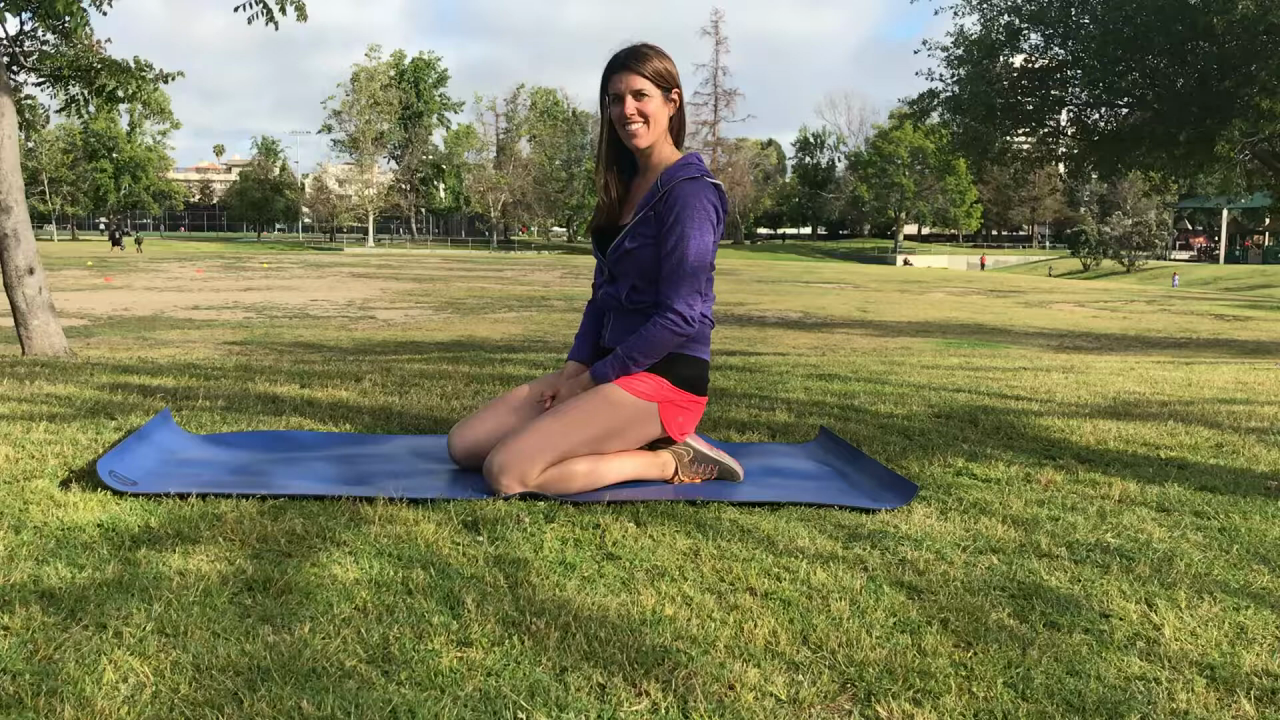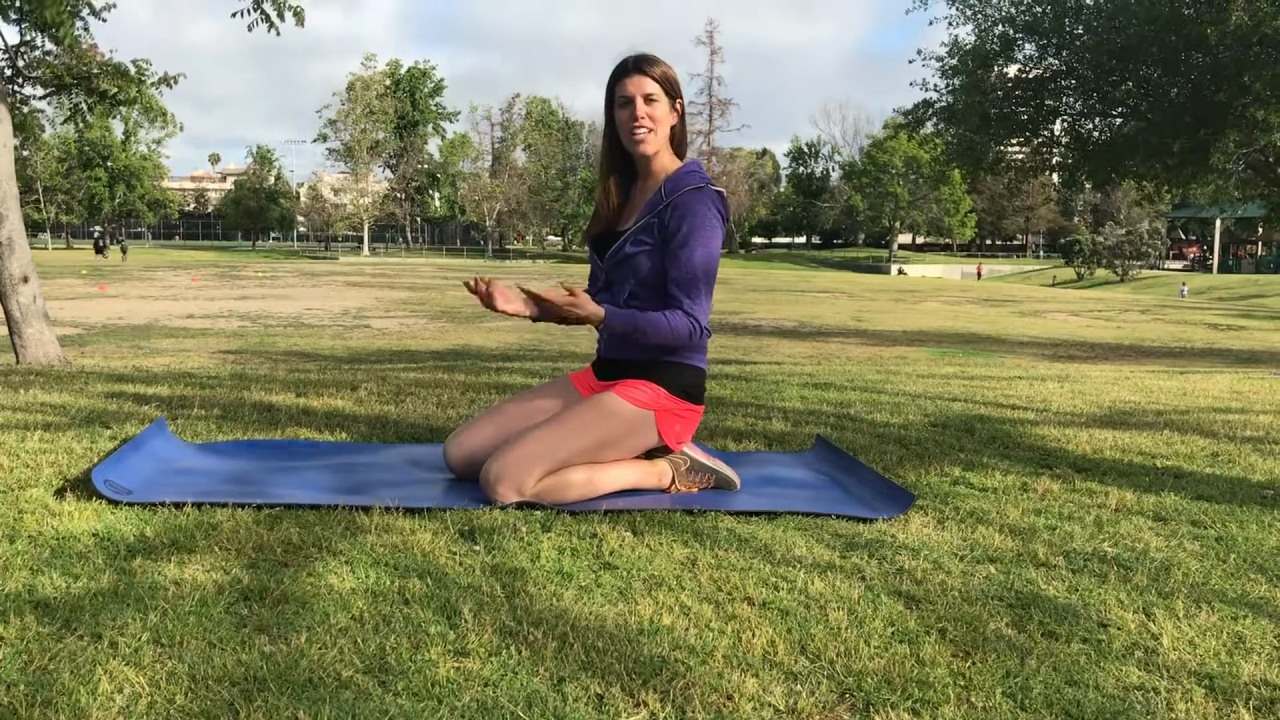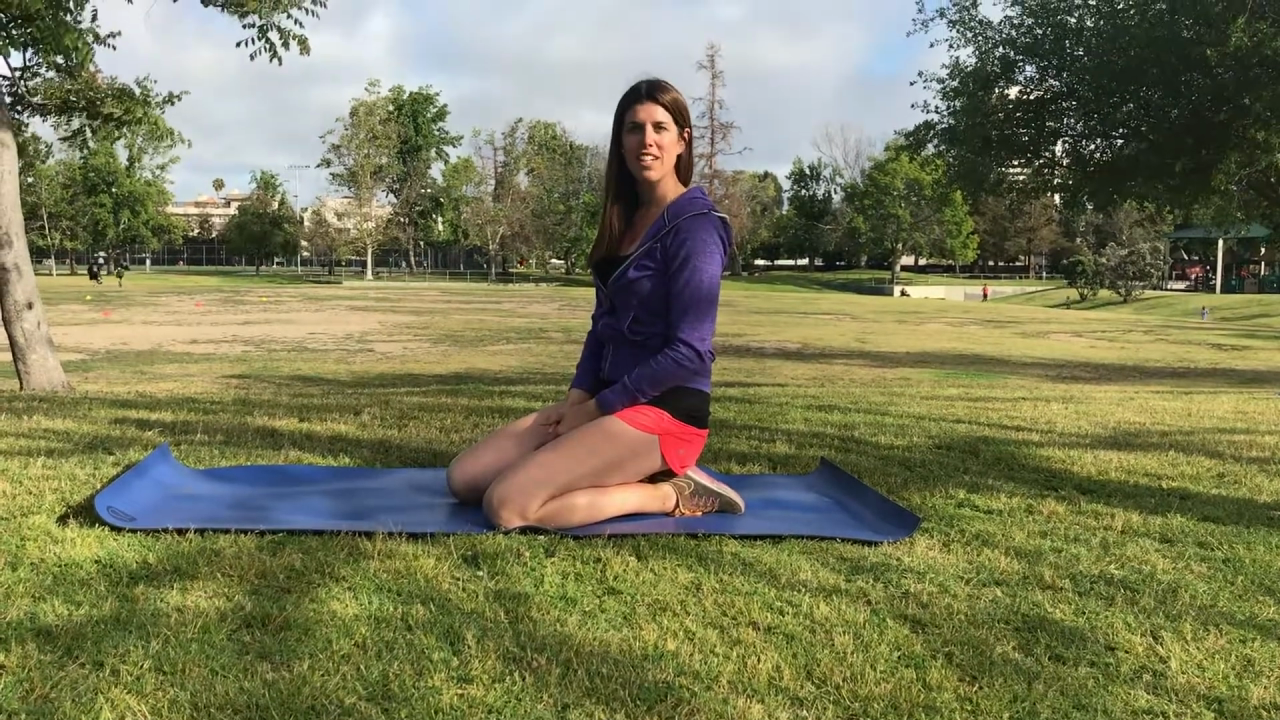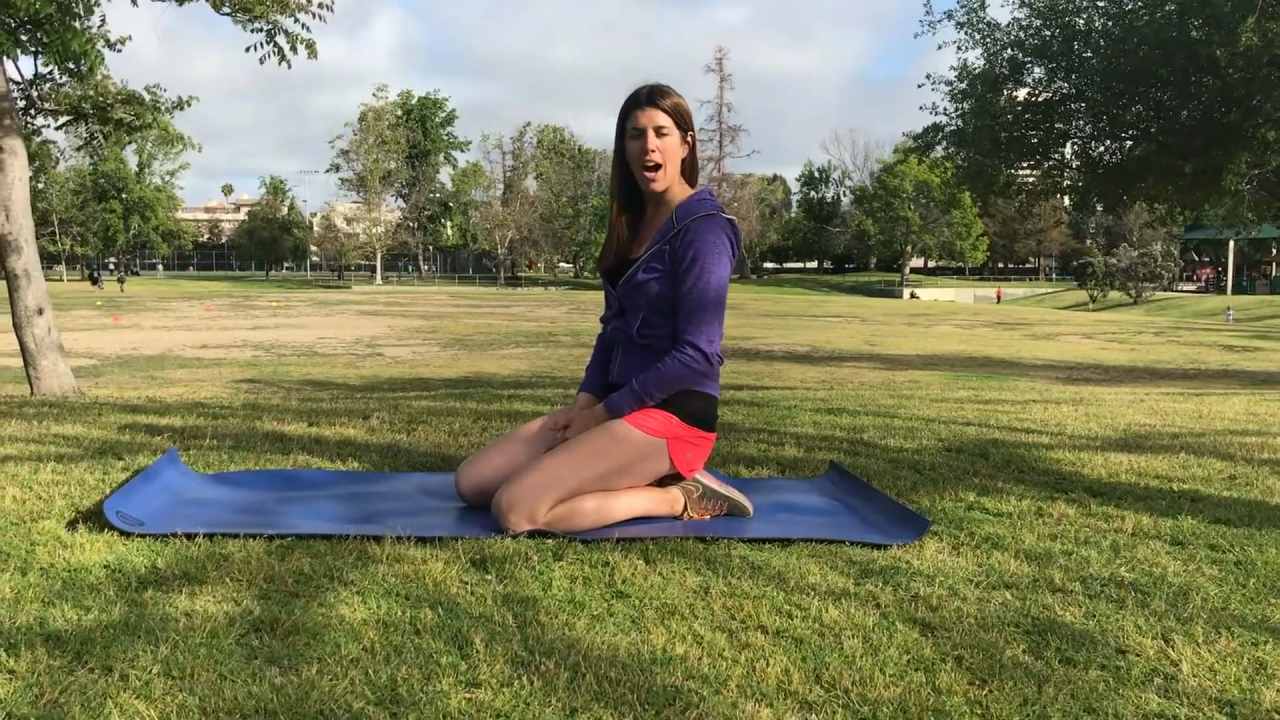
dt=1s
person 1, frame 1
left shoulder: (689, 191)
right shoulder: (624, 185)
left elbow: (680, 317)
left wrist: (592, 379)
right wrist: (575, 367)
left hip: (665, 378)
right hip: (609, 366)
left knee: (507, 471)
right knee: (464, 445)
left ankle: (670, 462)
right ankle: (640, 442)
person 1, frame 2
left shoulder: (692, 201)
right shoulder: (620, 193)
left elbow: (689, 322)
left wrist: (597, 316)
right wrist: (530, 304)
left hip: (663, 386)
right hip: (606, 373)
left knee: (502, 480)
right knee: (460, 452)
left ankle: (666, 471)
right ankle: (639, 451)
person 1, frame 3
left shoulder: (694, 227)
right shoulder: (624, 218)
left elbow: (688, 352)
left wrist: (596, 408)
right wrist: (576, 397)
left hip: (665, 411)
right hip: (609, 399)
left knee: (507, 505)
right knee: (463, 477)
left ankle: (670, 494)
right ankle: (644, 476)
person 1, frame 4
left shoulder: (703, 228)
right shoulder: (632, 222)
left elbow: (696, 354)
left wrist: (604, 412)
right wrist: (585, 401)
left hip: (673, 413)
right hip: (618, 401)
left knee: (515, 509)
right knee: (472, 481)
left ankle: (677, 498)
right ankle: (654, 479)
